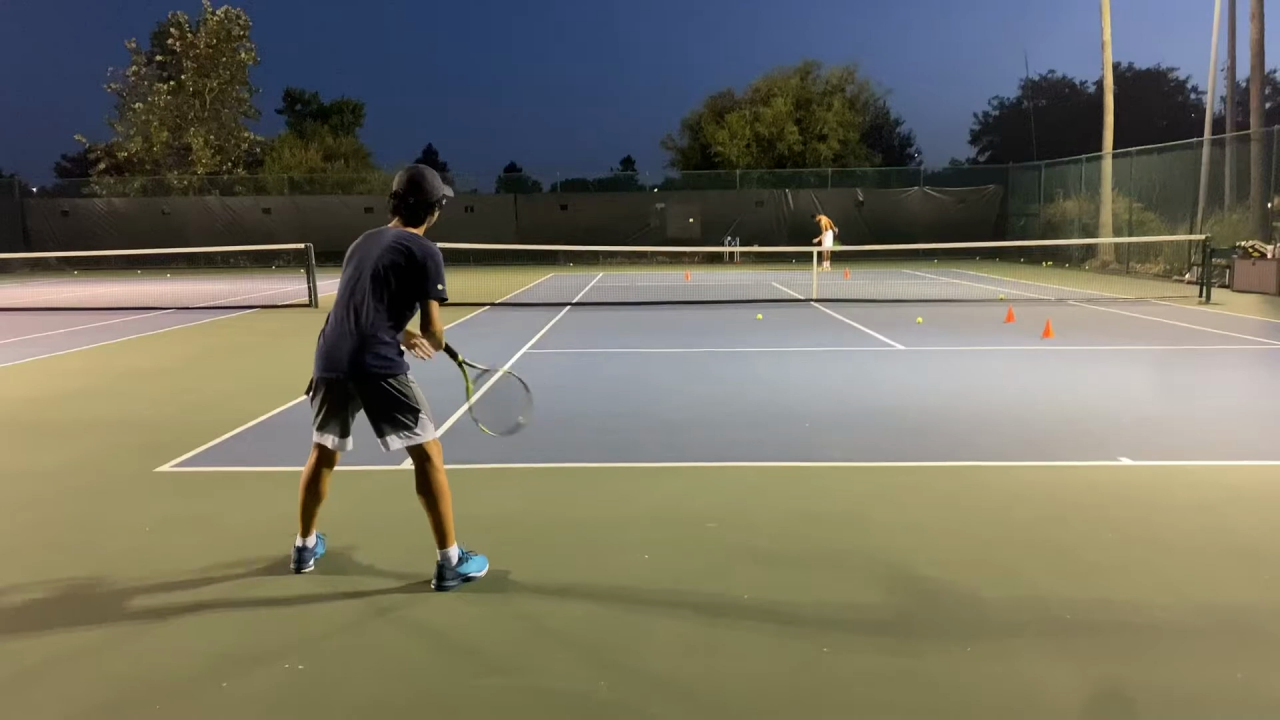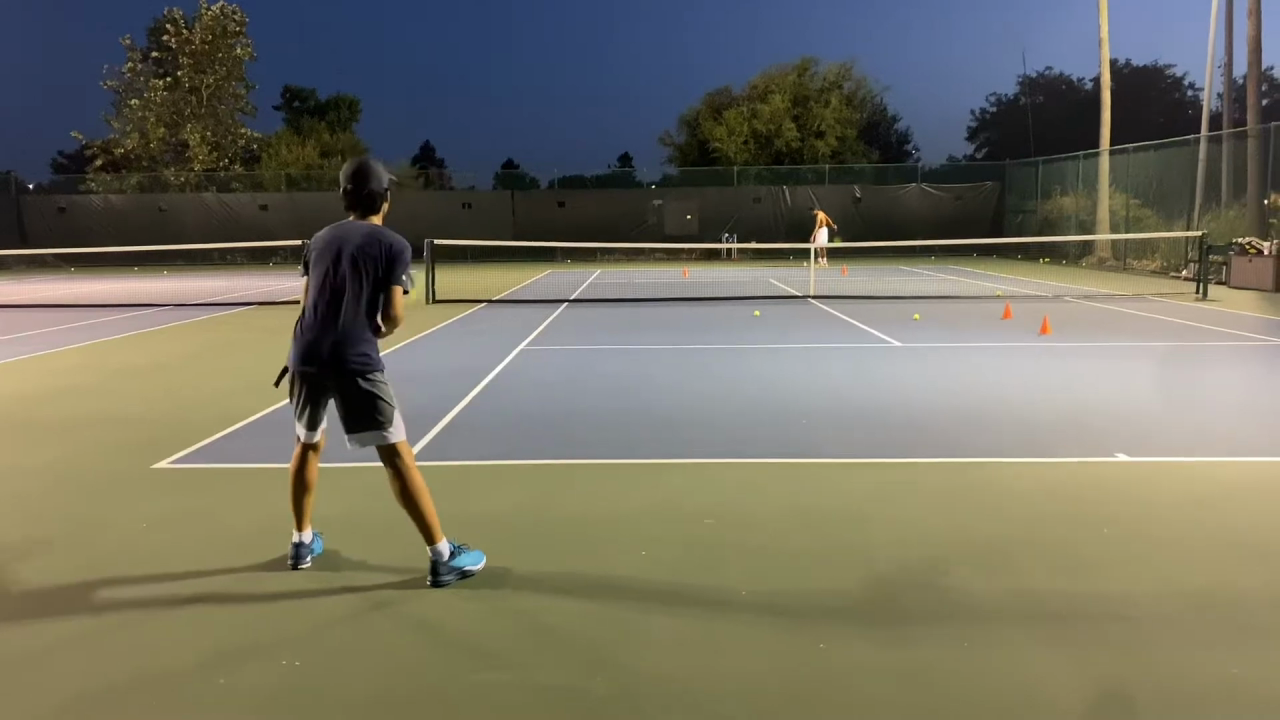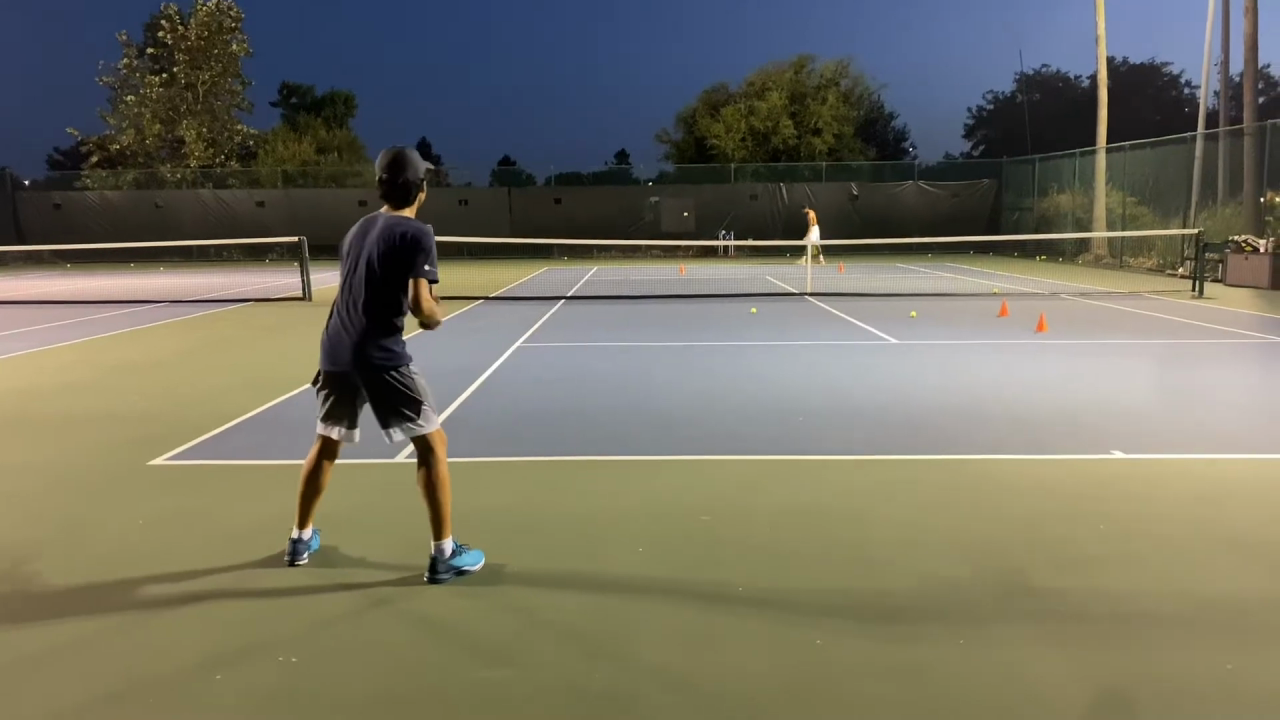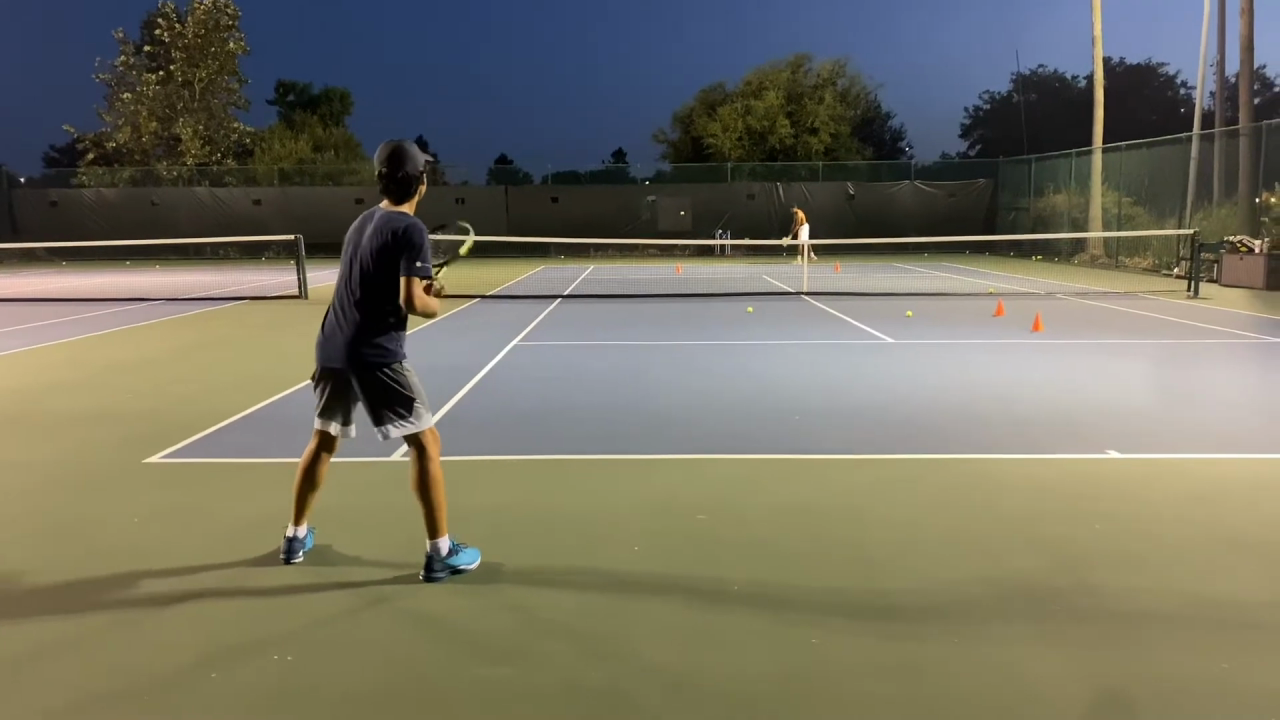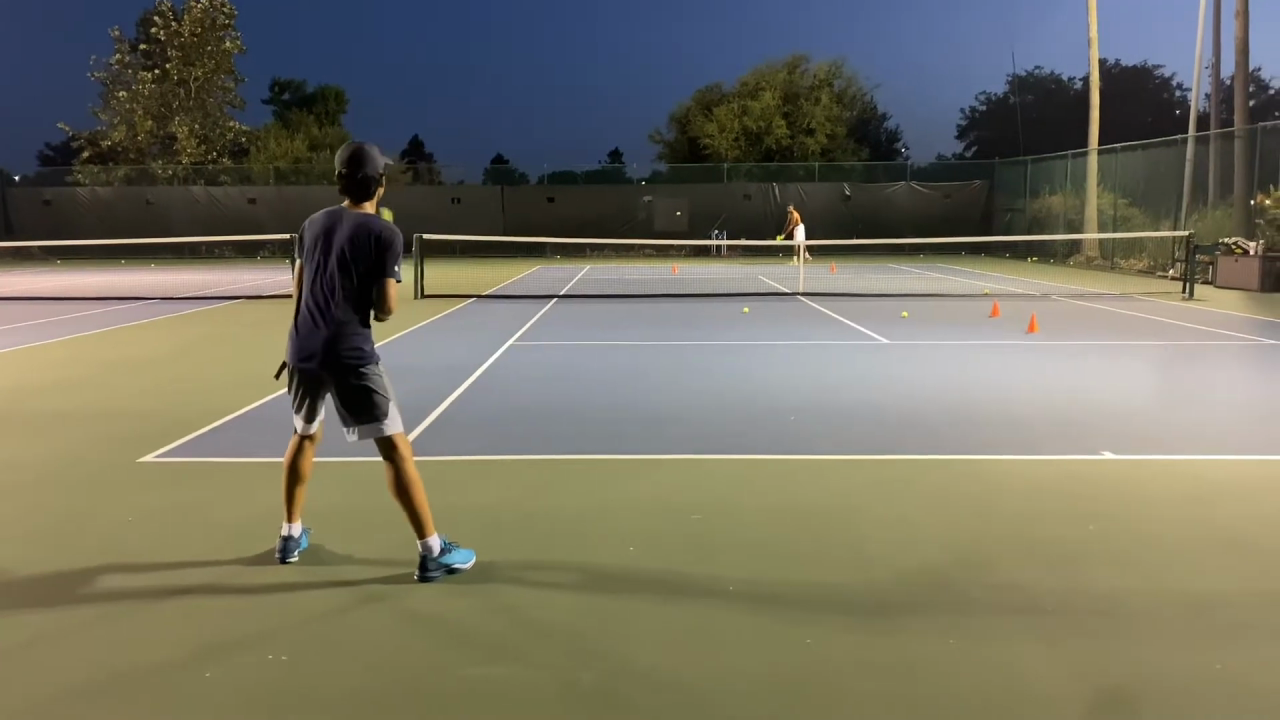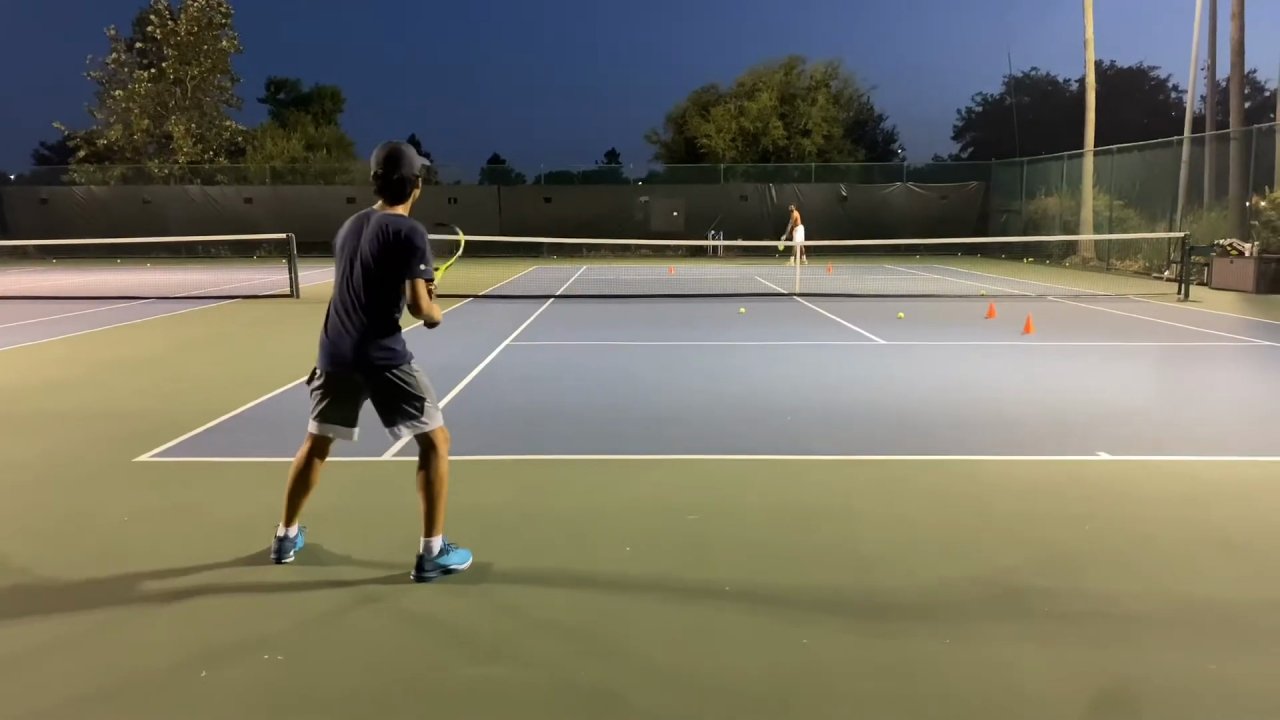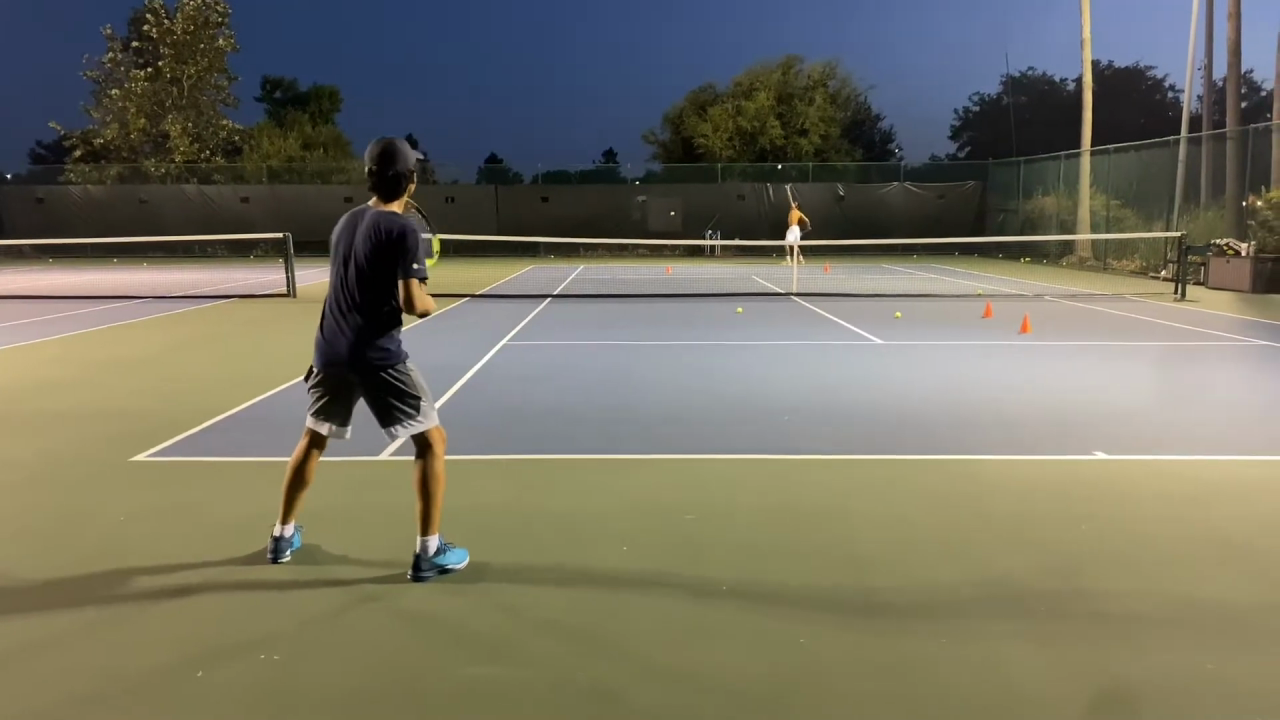
dt=0.4s
person 1, frame 1
left shoulder: (361, 242)
right shoulder: (424, 252)
right elbow: (433, 328)
right wrist: (435, 345)
left hip: (329, 359)
right hip: (377, 364)
left knee: (323, 452)
right knee: (428, 455)
left ankle: (305, 545)
right ankle: (450, 561)
person 1, frame 2
left shoulder: (320, 239)
right shoulder: (393, 245)
right elbow: (393, 315)
right wrist: (380, 327)
left hip: (306, 355)
right hip: (355, 360)
left knee: (308, 444)
right knee: (397, 456)
left ankle: (302, 542)
right ankle: (443, 556)
person 1, frame 3
left shoulder: (359, 230)
right shoulder: (417, 234)
right elbow: (421, 305)
left wrist: (409, 305)
right wrist: (436, 316)
left hip: (336, 351)
right hip: (382, 355)
left knee: (326, 443)
right knee: (432, 444)
left ankle: (301, 538)
right ankle: (444, 554)
person 1, frame 4
left shoulder: (362, 222)
right shoulder: (410, 229)
right elbow: (411, 302)
left wrist: (419, 287)
right wrist: (433, 303)
left hip: (332, 346)
right hip: (375, 352)
left knee: (323, 439)
right knee: (425, 443)
left ankle: (296, 535)
right ankle: (440, 553)
person 1, frame 5
left shoulder: (313, 224)
right shoulder: (385, 234)
right elbow: (385, 308)
left hip: (302, 347)
right hip: (351, 352)
left knee: (304, 435)
right knee: (396, 447)
left ankle: (290, 535)
right ankle: (432, 552)
person 1, frame 6
left shoulder: (351, 226)
right shoulder: (410, 232)
right elbow: (419, 304)
right wrist: (434, 314)
left hip: (335, 352)
right hip: (382, 354)
left knee: (317, 441)
right knee: (435, 441)
left ankle: (286, 535)
right ankle: (432, 552)
person 1, frame 7
left shoulder: (345, 222)
right shoulder: (403, 230)
right elbow: (411, 303)
right wrist: (429, 303)
left hip: (330, 350)
right hip: (378, 354)
left knee: (314, 438)
right knee: (432, 441)
left ankle: (283, 535)
right ankle: (429, 551)
